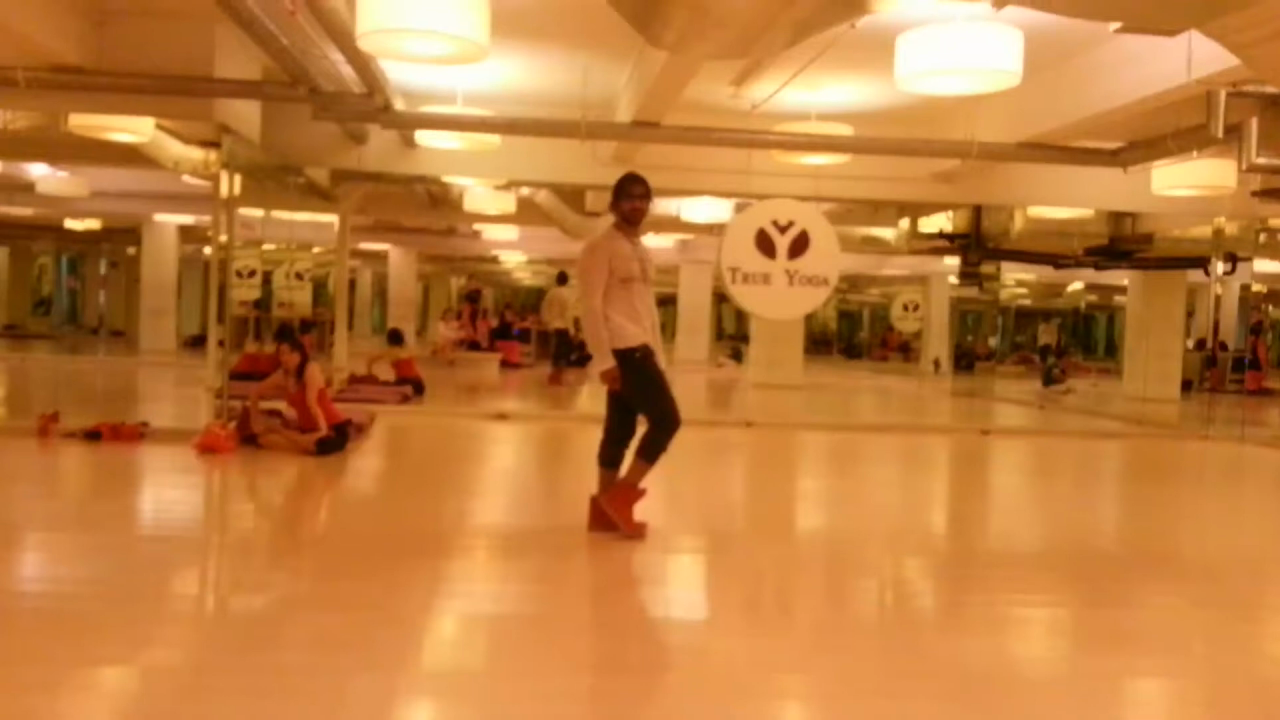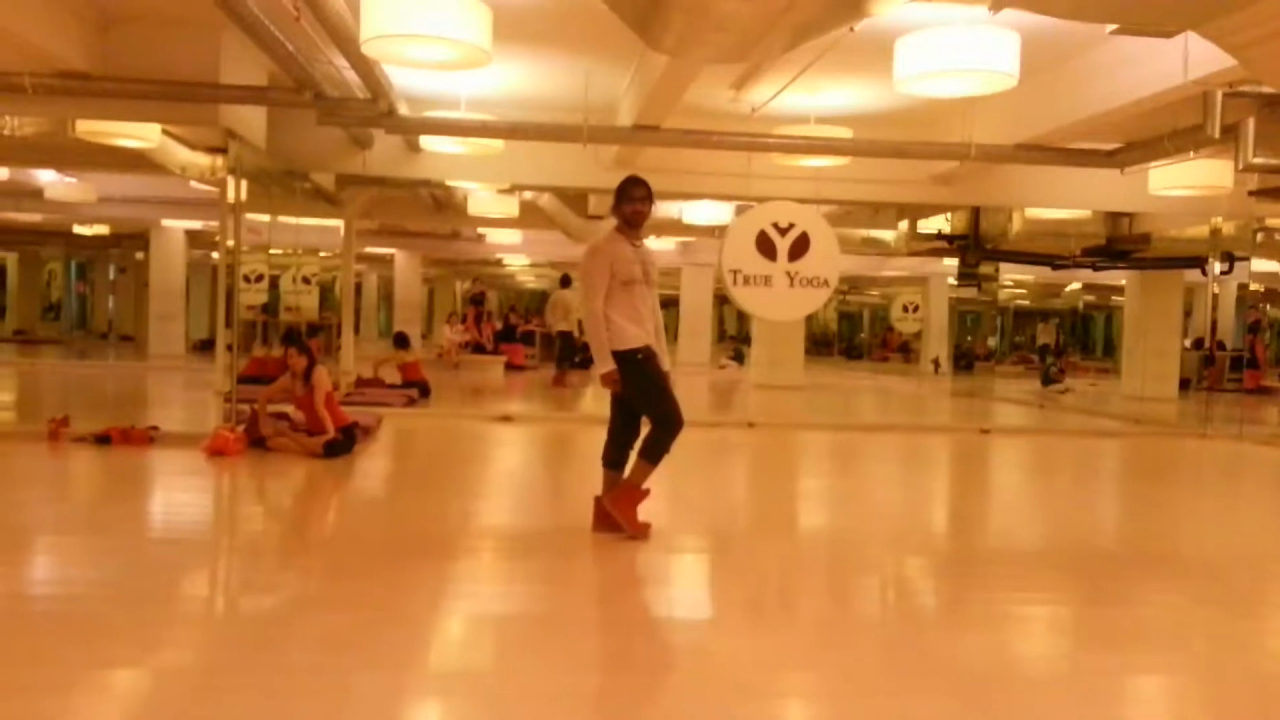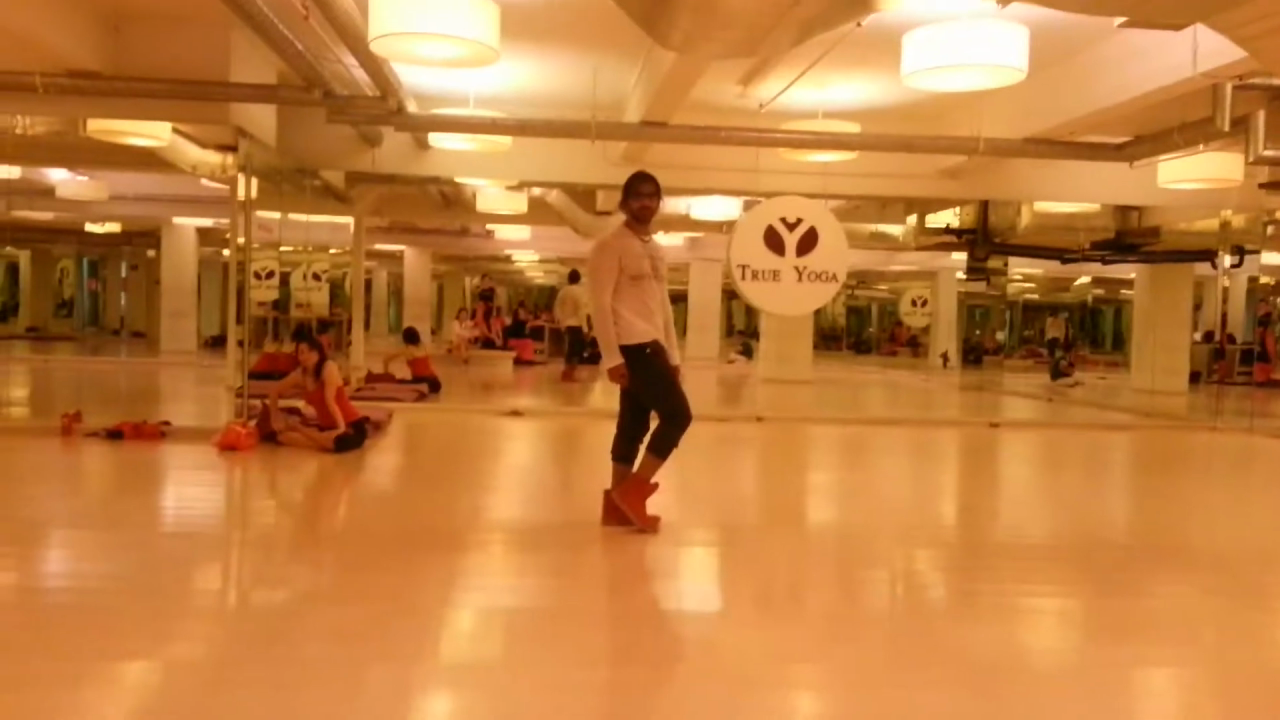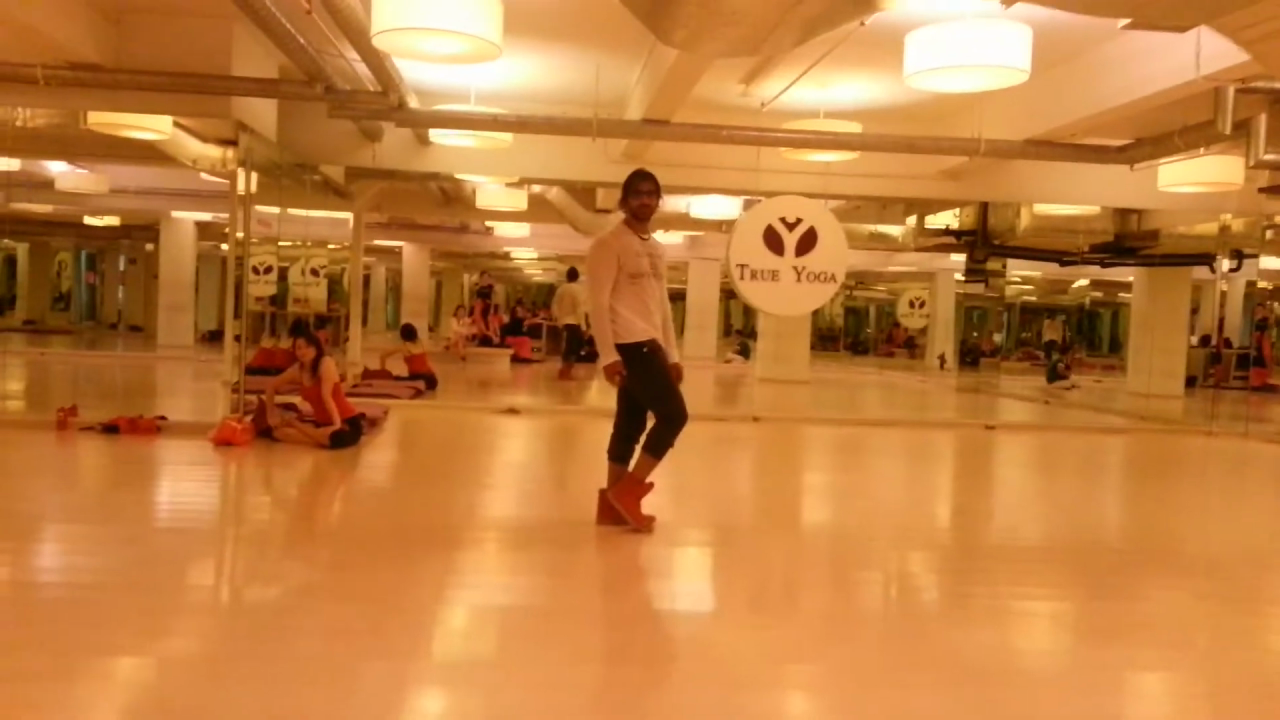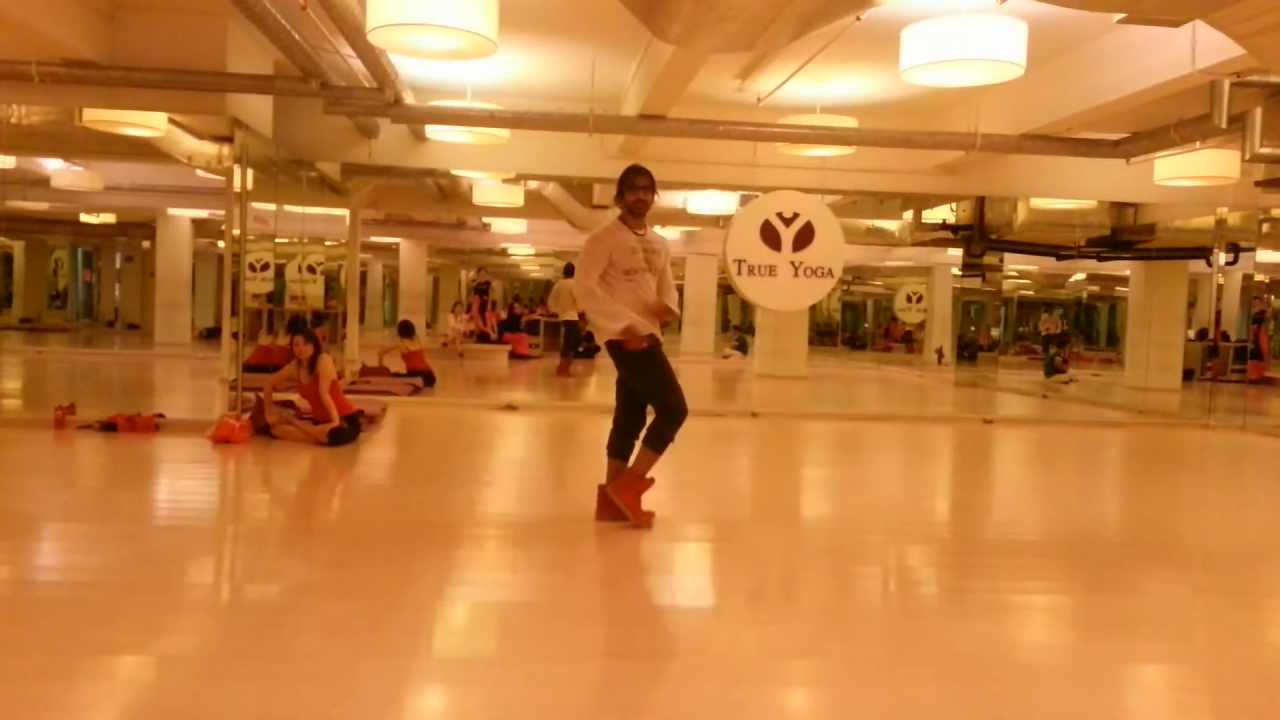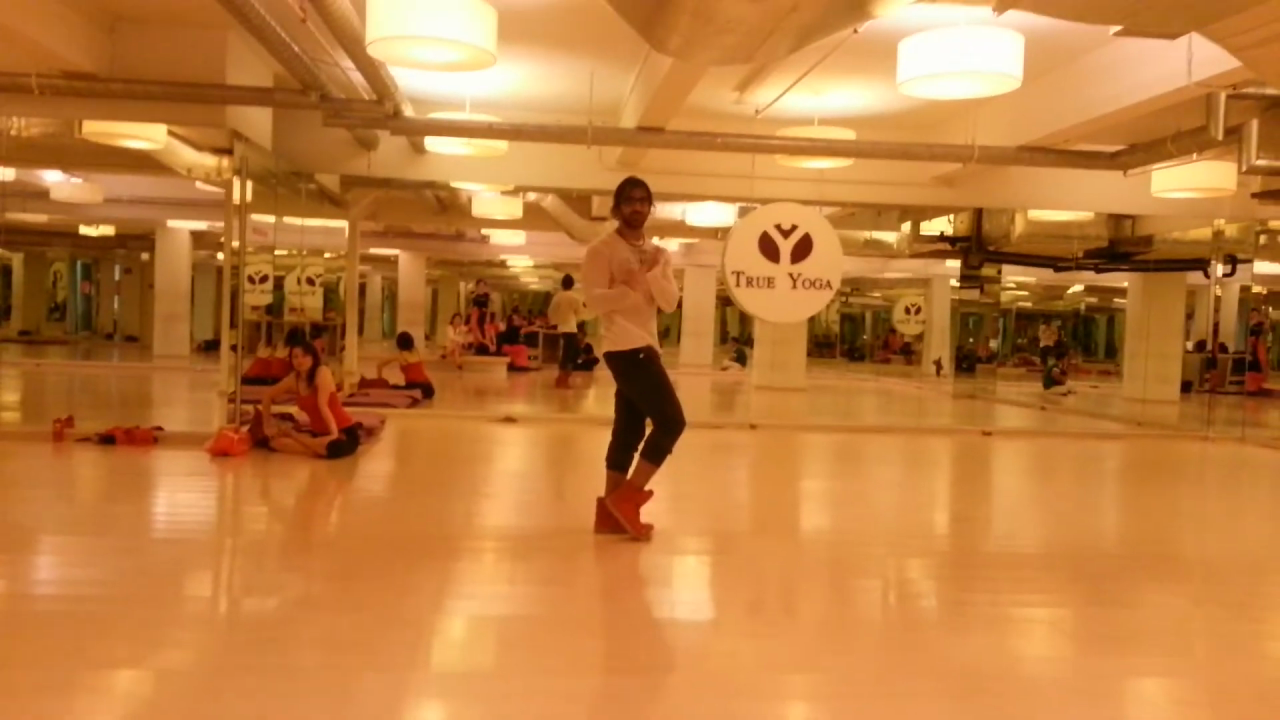
dt=0.2s
person 1, frame 1
left shoulder: (643, 252)
right shoulder: (601, 246)
right elbow: (591, 305)
left wrist: (658, 358)
right wrist: (604, 359)
left hip: (639, 349)
right hip: (621, 350)
left knee: (620, 428)
right knee: (666, 418)
left ankle: (604, 506)
right ankle: (622, 494)
person 1, frame 2
left shoulder: (647, 255)
right shoulder: (602, 249)
right elbow: (592, 308)
left wrist: (662, 361)
right wrist: (604, 362)
left hip: (643, 351)
right hip: (624, 352)
left knee: (624, 430)
right knee: (669, 420)
left ankle: (609, 507)
right ankle: (625, 495)
person 1, frame 3
left shoulder: (657, 250)
right shoulder: (610, 245)
right elbow: (601, 303)
left wrist: (672, 355)
right wrist: (611, 357)
left hip: (652, 346)
right hip: (632, 347)
left knee: (634, 424)
right knee: (677, 414)
left ankle: (617, 502)
right ankle: (634, 490)
person 1, frame 4
left shoulder: (657, 249)
right shoulder: (609, 243)
right elbow: (598, 301)
left wrist: (672, 354)
right wrist: (608, 355)
left hip: (650, 344)
right hip: (630, 345)
left knee: (630, 423)
right knee: (673, 414)
left ankle: (612, 501)
right ankle: (629, 488)
person 1, frame 5
left shoulder: (659, 244)
right shoulder: (604, 238)
left elbow: (668, 287)
right elbow: (584, 287)
left wrist: (668, 307)
right wrist: (620, 326)
left hip: (647, 338)
right hip: (627, 339)
left knee: (630, 418)
right knee: (673, 408)
left ankle: (612, 494)
right ankle: (629, 486)
person 1, frame 6
left shoulder: (659, 254)
right shoulder: (601, 250)
left elbow: (670, 301)
right elbow: (596, 300)
left wrist: (649, 277)
right wrist: (636, 290)
left hip: (644, 349)
right hip: (626, 349)
left knee: (629, 430)
right knee: (671, 420)
left ankle: (610, 510)
right ankle: (628, 496)
